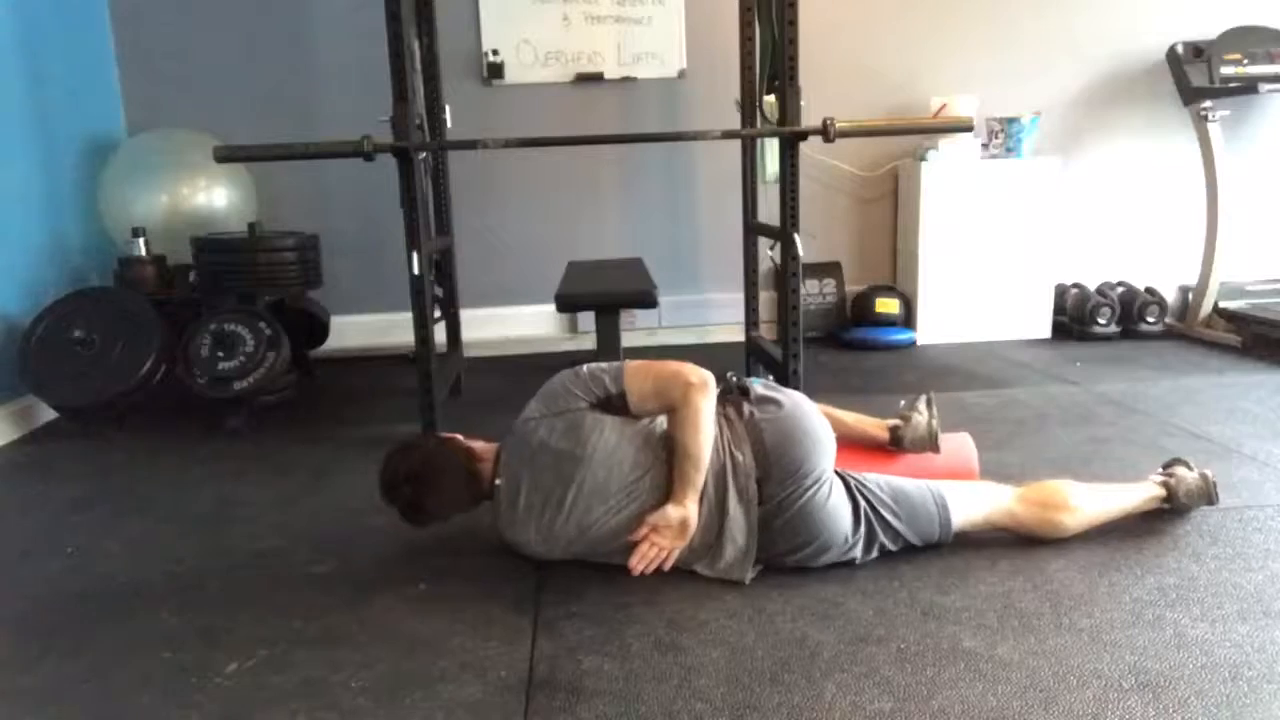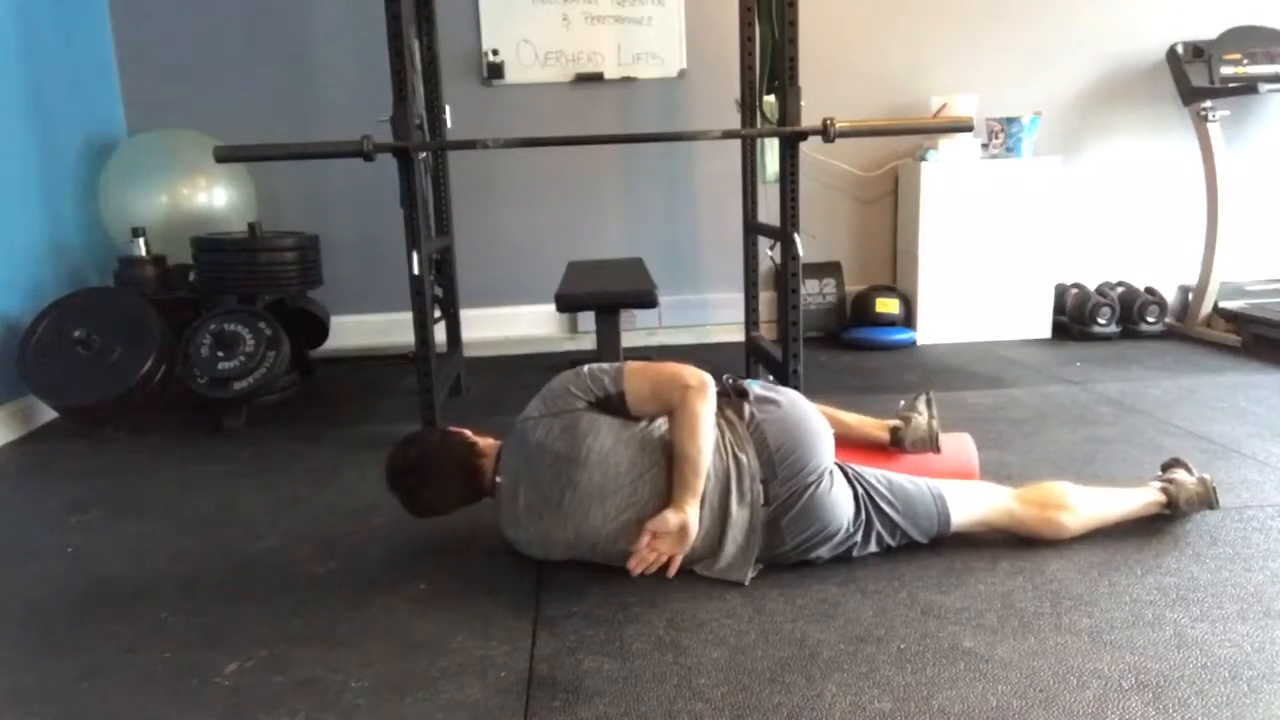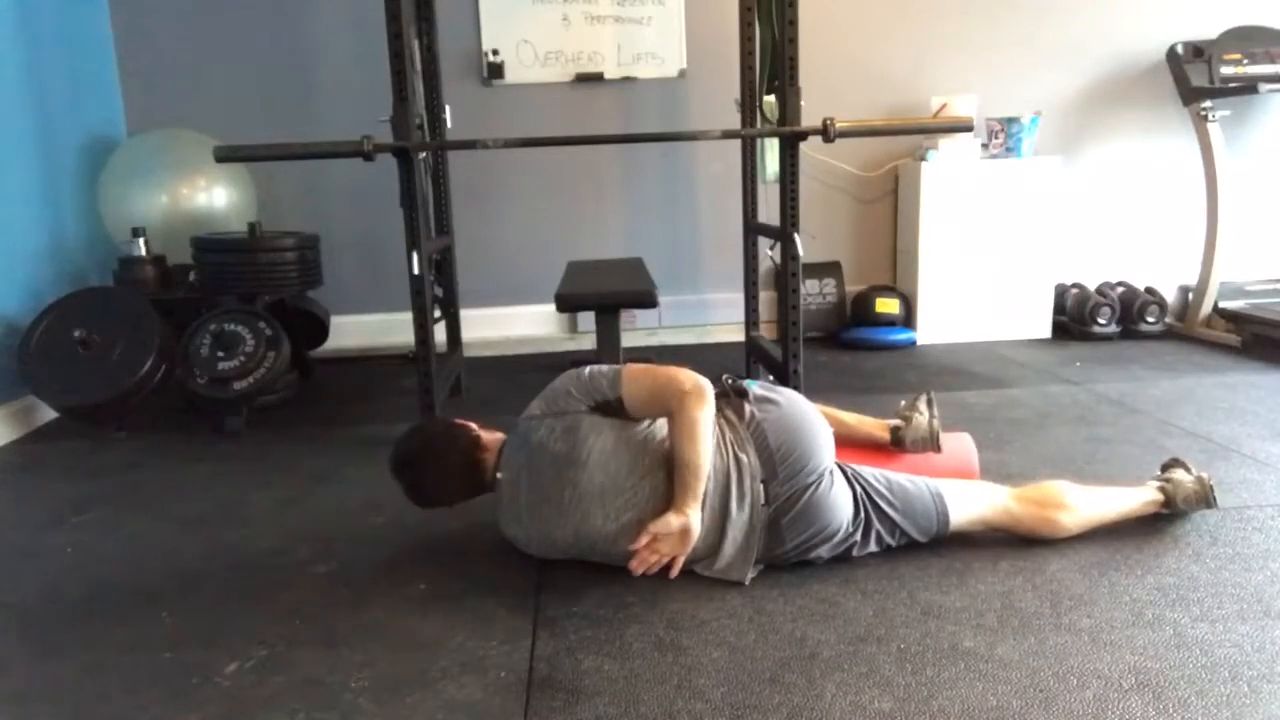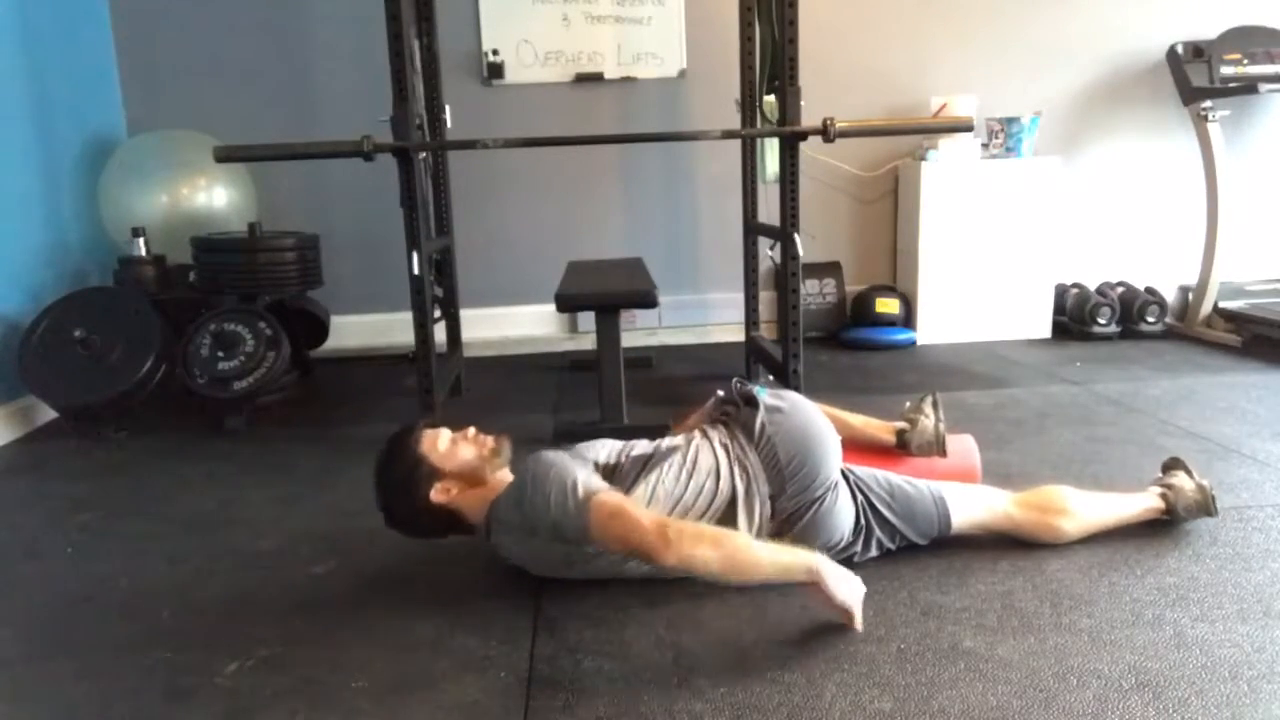
dt=1s
person 1, frame 1
left shoulder: (521, 536)
right shoulder: (553, 403)
right elbow: (694, 384)
right wrist: (685, 500)
left hip: (790, 526)
right hip: (768, 430)
left knee: (1005, 505)
left ankle: (1163, 486)
person 1, frame 2
left shoulder: (524, 532)
right shoulder: (555, 401)
right elbow: (693, 386)
right wrist: (686, 504)
left hip: (789, 520)
right hip: (768, 424)
left knee: (1002, 505)
left ankle: (1163, 491)
person 1, frame 3
left shoulder: (520, 529)
right shoulder: (555, 403)
right elbow: (691, 391)
right wrist: (686, 507)
left hip: (783, 518)
right hip: (782, 480)
person 1, frame 4
left shoulder: (513, 542)
right shoulder: (542, 482)
right elbow: (664, 543)
left wrist: (684, 430)
right wrist: (813, 569)
right hip: (803, 514)
right knee: (1006, 511)
left ankle: (901, 435)
right ankle: (1164, 496)
